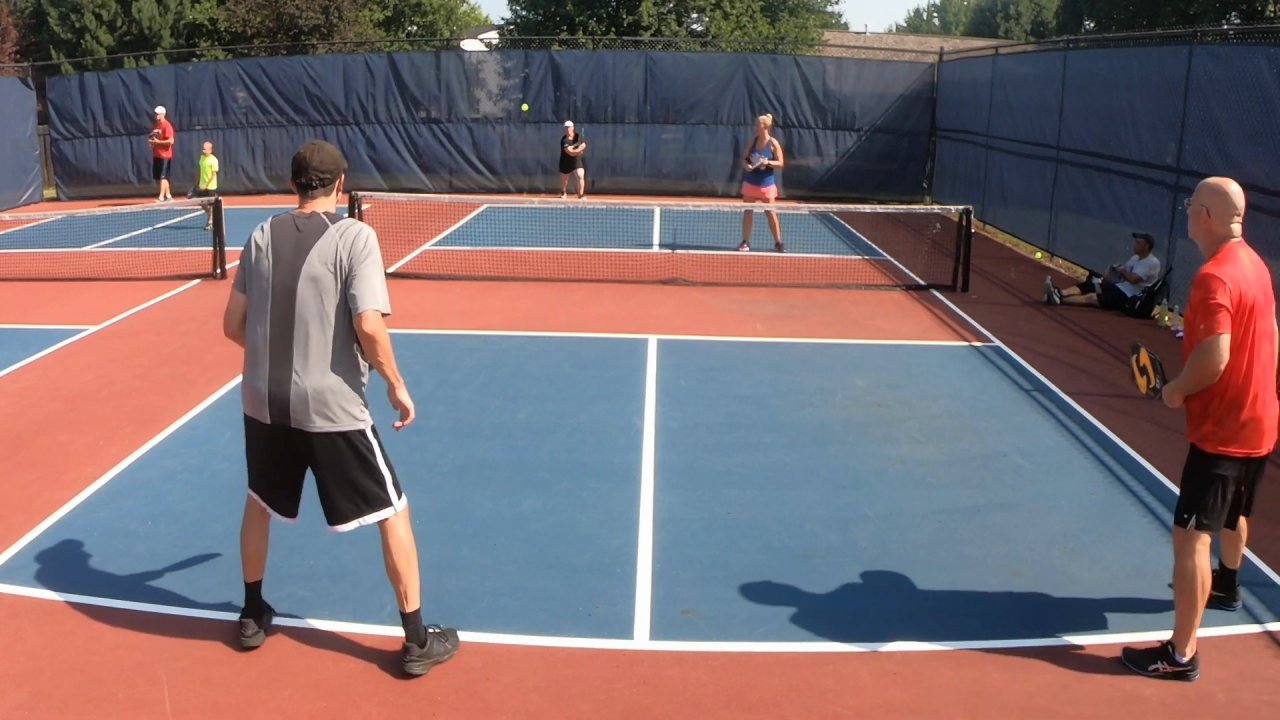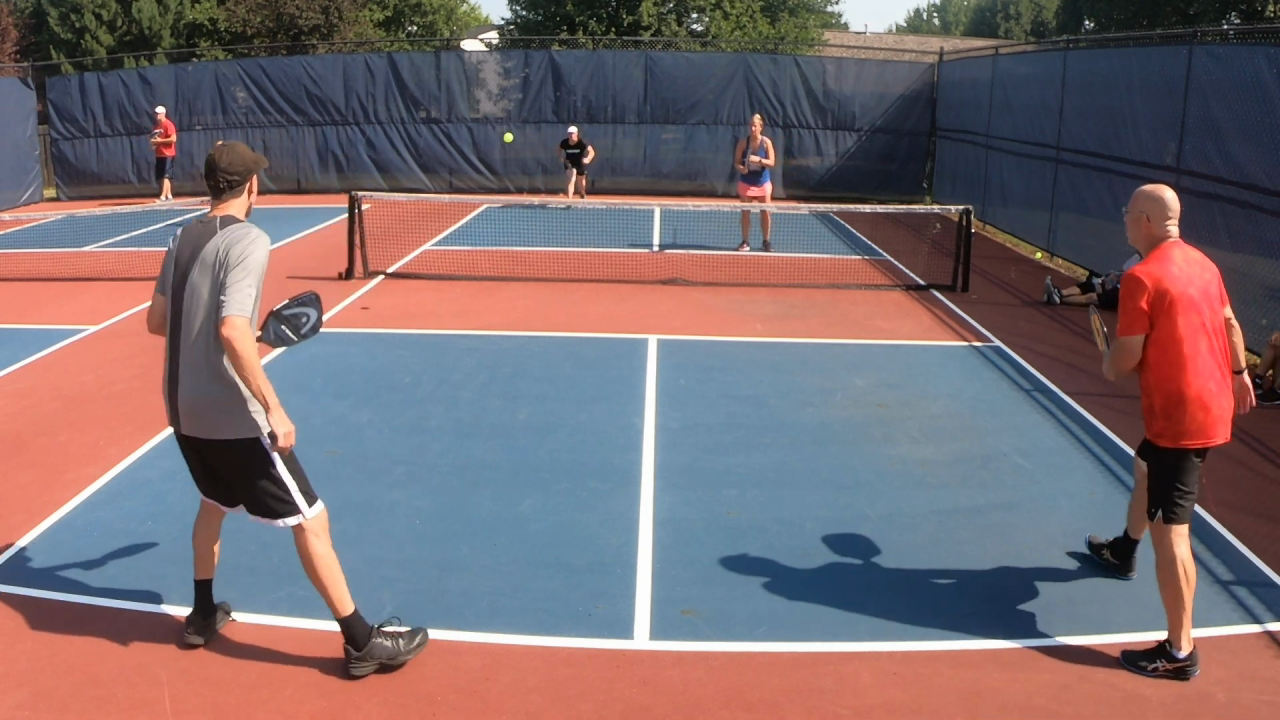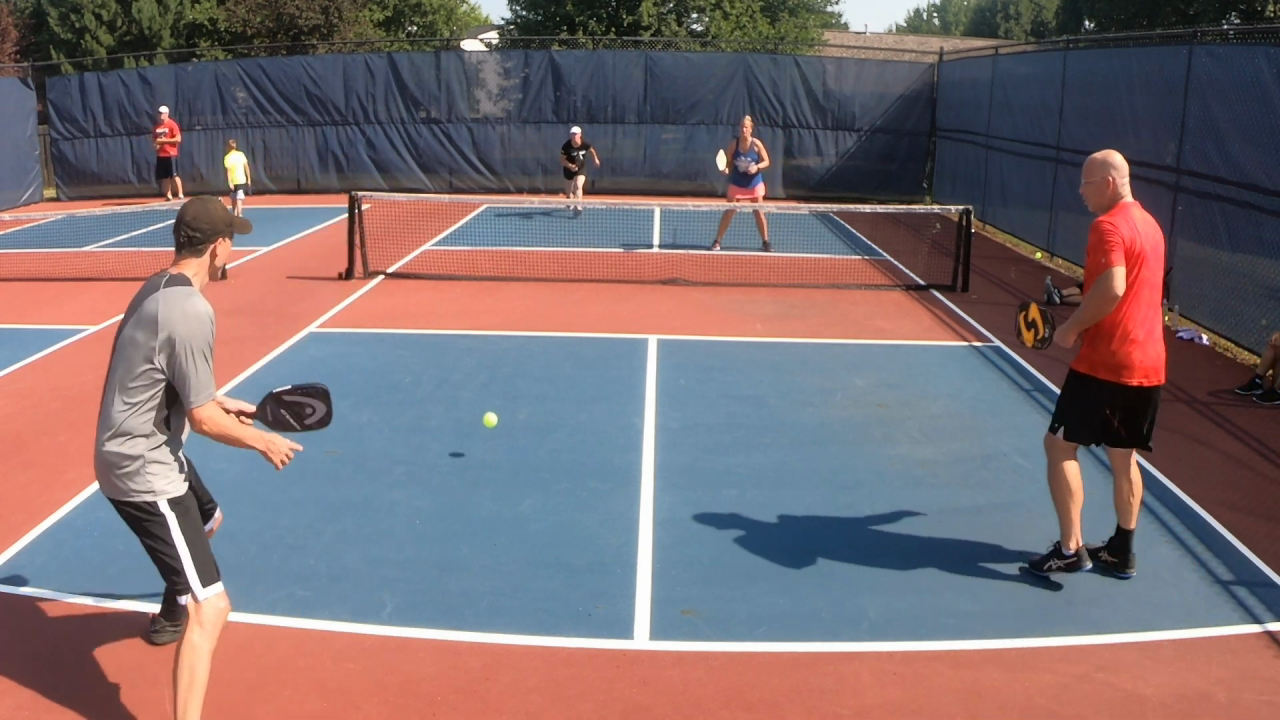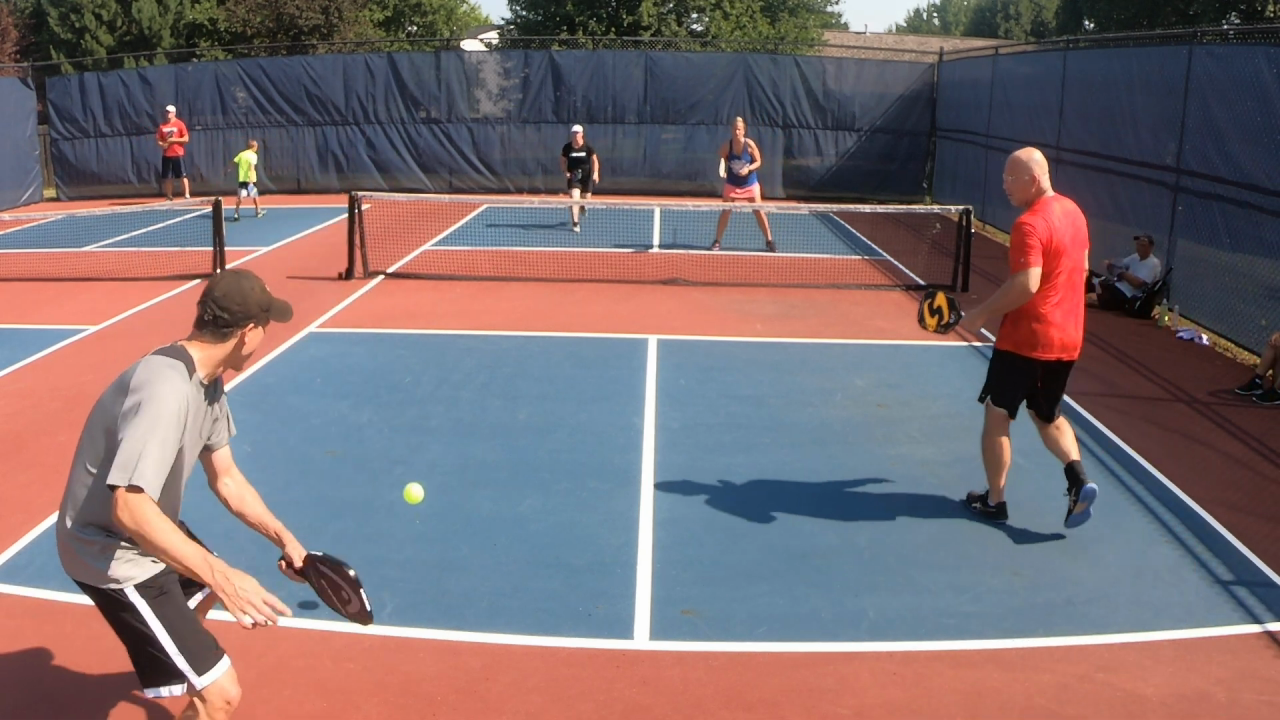
dt=0.4s
person 1, frame 1
left shoulder: (260, 238)
right shoulder: (355, 237)
left elbow: (233, 325)
right elbow: (369, 327)
right wrist: (397, 386)
left hip: (264, 402)
right hip: (331, 407)
left knee: (260, 502)
right knee: (393, 514)
left ankle: (252, 614)
right ankle: (418, 640)
person 1, frame 2
left shoulder: (182, 238)
right shoulder: (248, 240)
left elbow: (157, 321)
right elbow: (232, 332)
right wrist: (272, 410)
left hip: (184, 408)
right hip: (228, 413)
left knee: (217, 502)
right knee: (310, 519)
left ankle: (203, 614)
right ankle: (361, 639)
person 1, frame 3
left shoulder: (160, 289)
right shoulder: (191, 313)
right elbow: (203, 419)
left wrist: (229, 404)
right wrist: (264, 443)
left hip: (140, 455)
right hip: (142, 472)
left knee: (203, 522)
right knee: (210, 613)
left ankle: (178, 607)
person 1, frame 4
left shoulder: (207, 383)
right shoulder: (166, 390)
left elbow: (226, 480)
right elbow: (129, 509)
left wrist: (282, 538)
right wrist: (222, 577)
left hip: (140, 537)
right hip: (109, 555)
left knee: (208, 588)
left ankle: (178, 667)
person 2, frame 1
left shoulder: (1213, 277)
left elbow: (1213, 360)
left wrist: (1176, 391)
left hip: (1223, 428)
left knee: (1191, 537)
right knee: (1229, 513)
left ankle: (1182, 653)
right ankle: (1226, 585)
person 2, frame 2
left shoulder: (1141, 277)
right shoulder: (1202, 263)
left elbow: (1127, 356)
right elbow: (1229, 323)
left wrist: (1109, 367)
right wrist: (1239, 374)
left hip: (1179, 419)
right hip: (1212, 407)
left knee: (1168, 530)
right knee: (1145, 468)
left ankle: (1180, 649)
right ankle: (1124, 551)
person 2, frame 3
left shoulder: (1108, 225)
right shoulder: (1149, 224)
left elbow: (1113, 288)
left wrist: (1073, 327)
left hip: (1104, 363)
right hip: (1149, 364)
left knee: (1059, 446)
right knee: (1123, 455)
left ankle: (1070, 548)
right ankle: (1122, 548)
person 2, frame 4
left shoulder: (1029, 224)
right shoulder: (1074, 212)
left elbow: (1025, 285)
left wrist: (982, 312)
left hip: (1026, 340)
right hip: (1068, 339)
left knee: (998, 417)
right knee: (1048, 415)
left ankle: (995, 499)
right ankle: (1079, 481)
